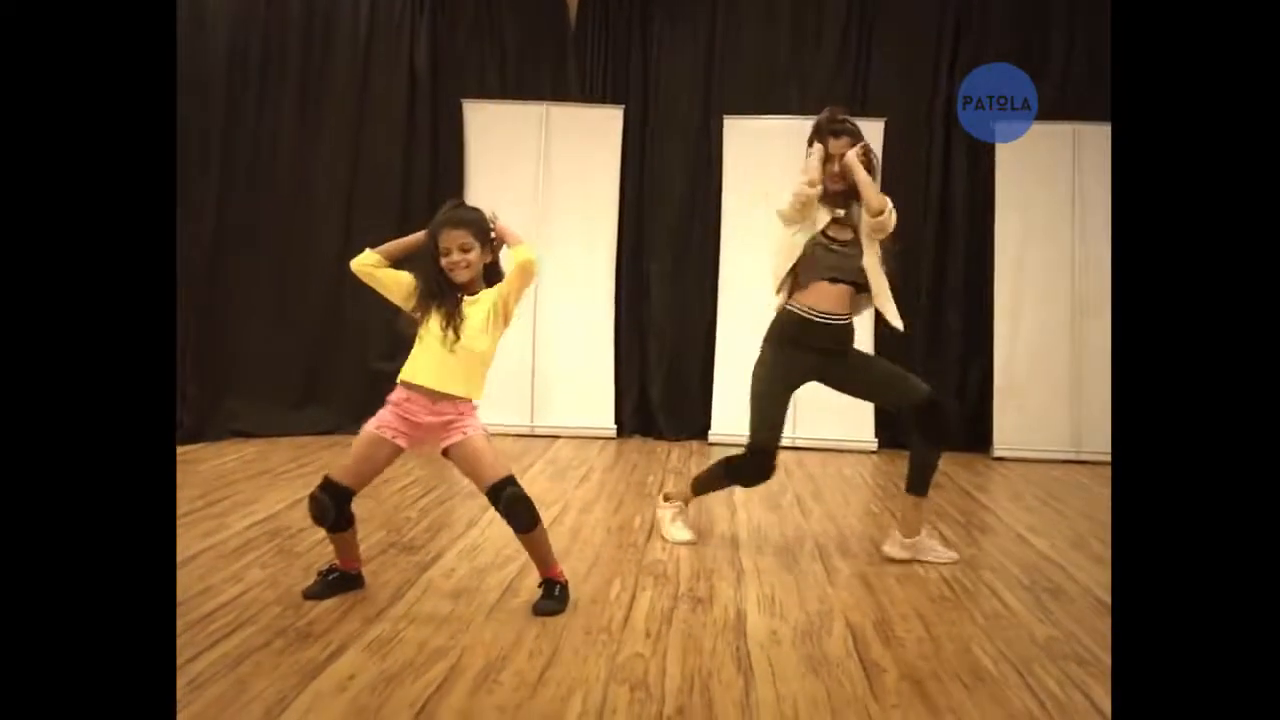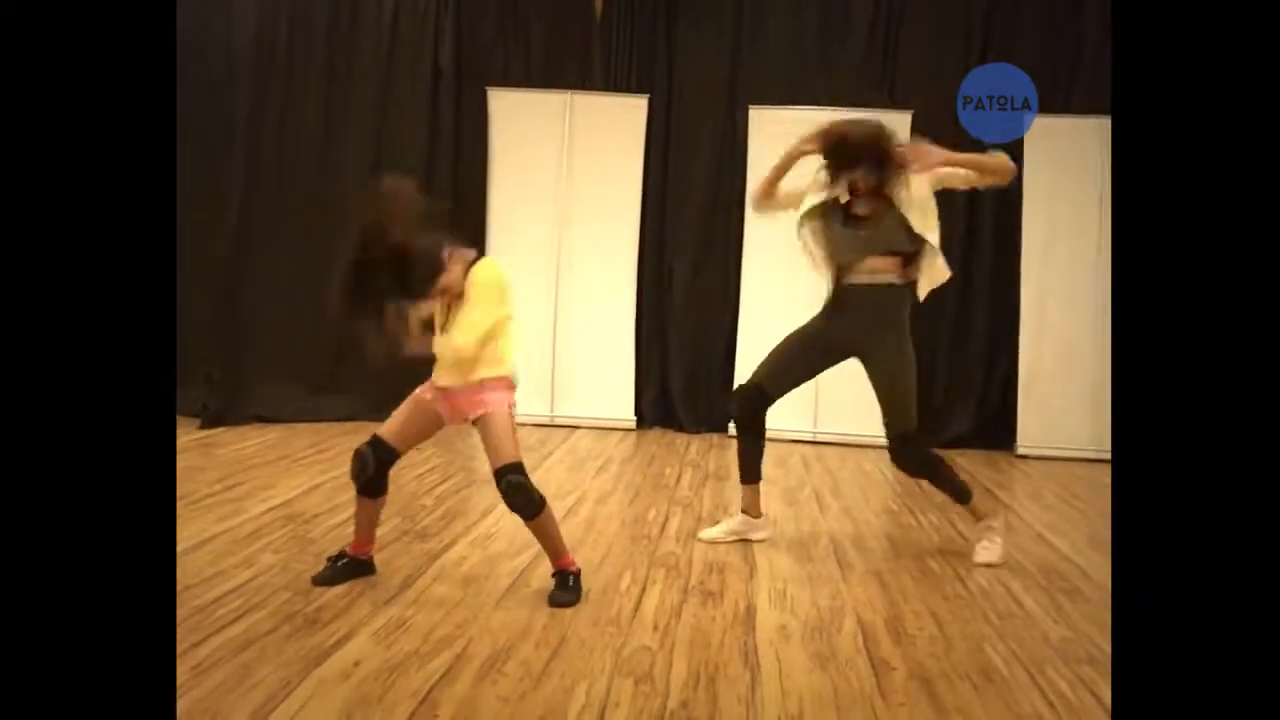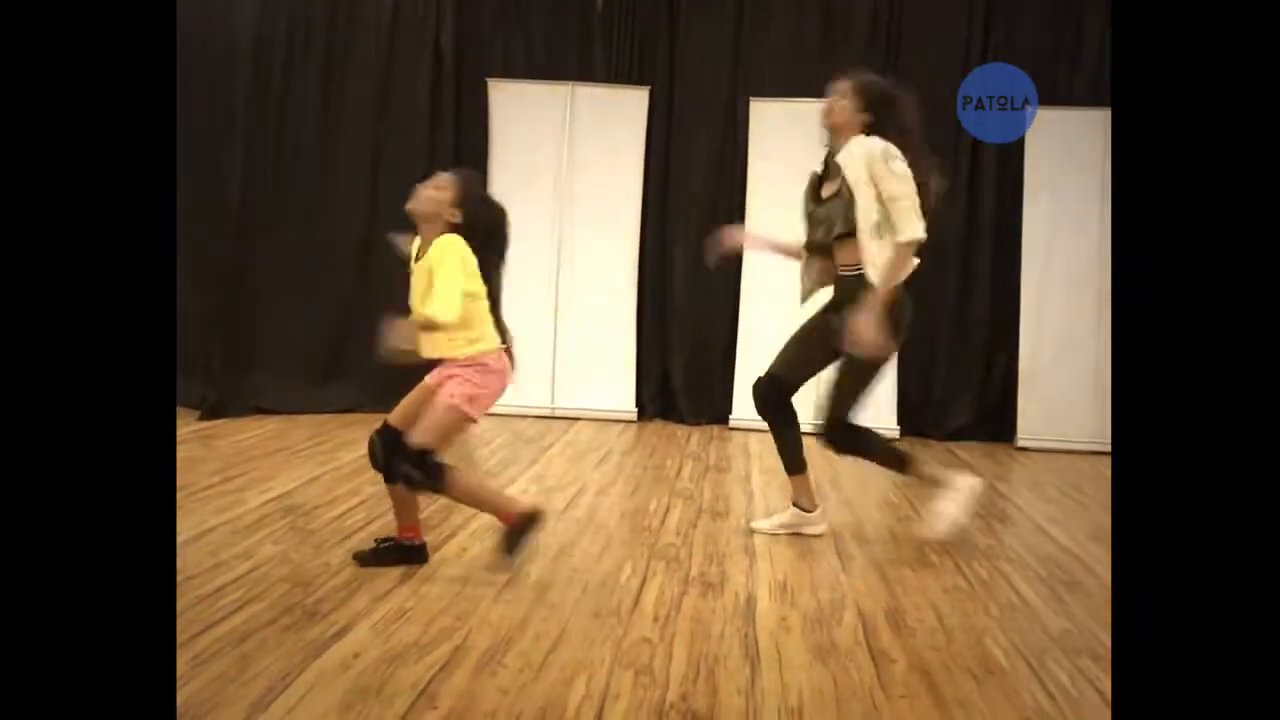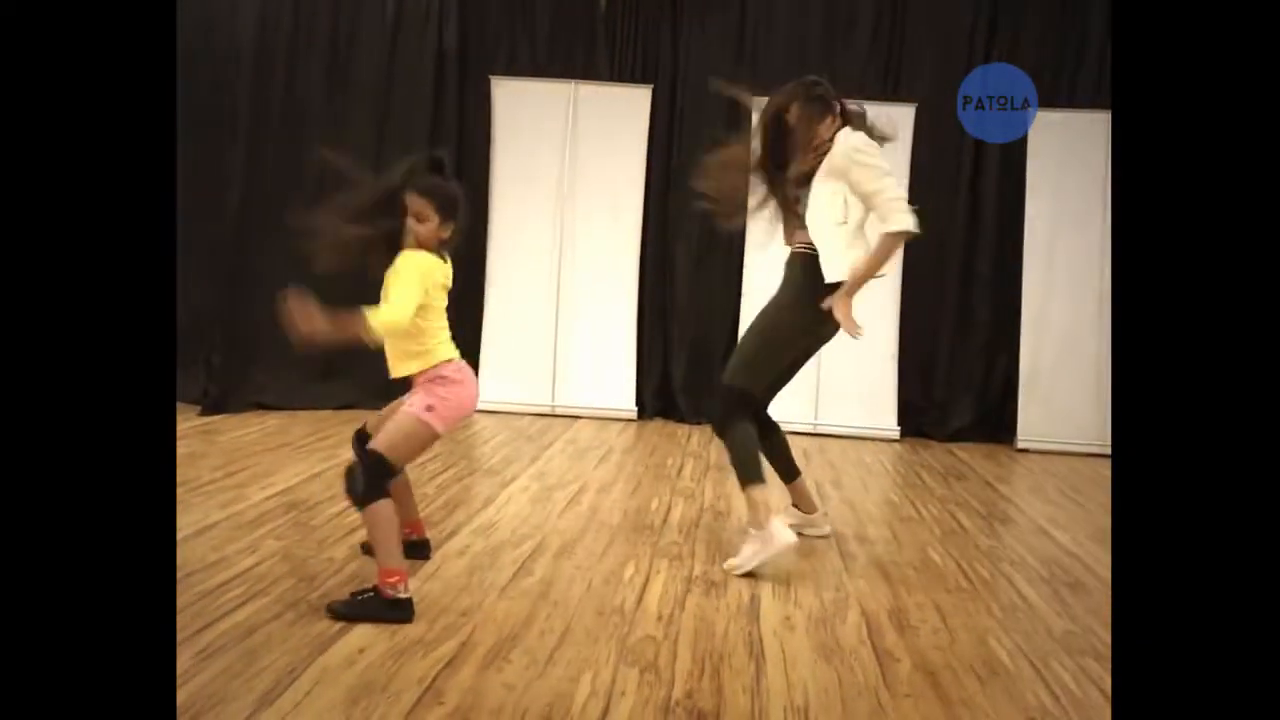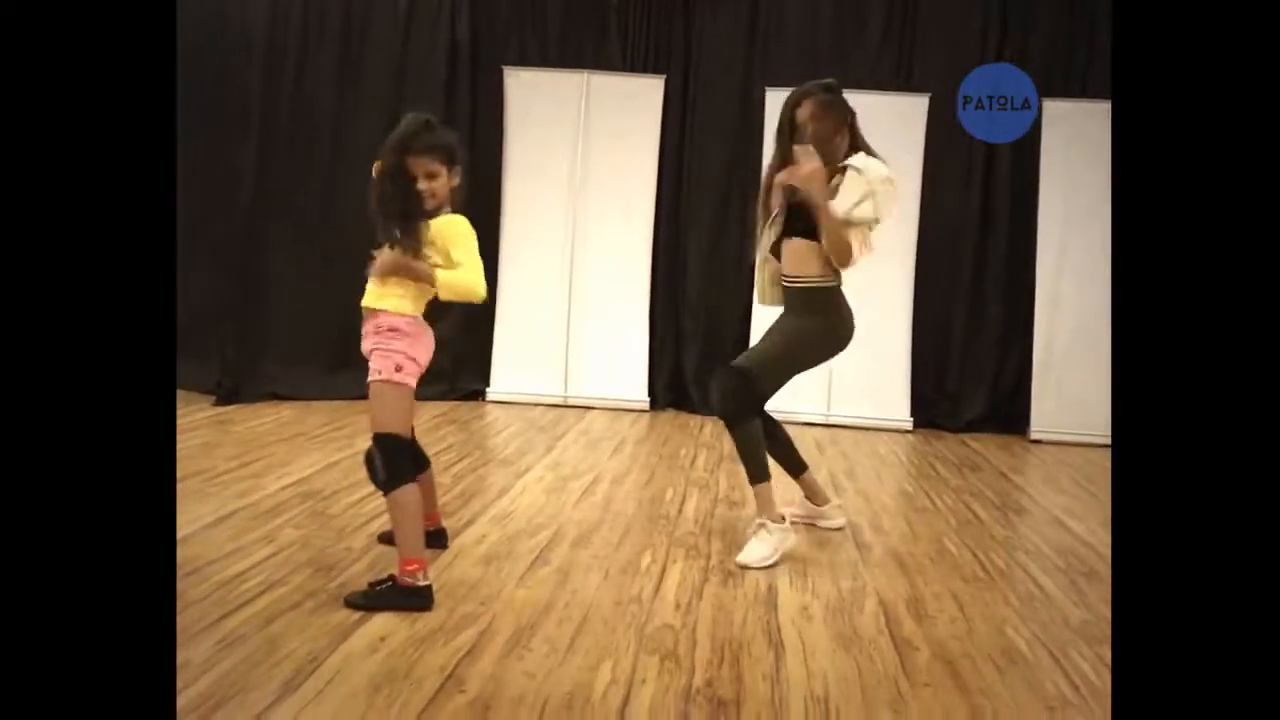
dt=0.5s
person 1, frame 1
left shoulder: (870, 212)
right shoulder: (803, 208)
left elbow: (880, 215)
right elbow: (808, 188)
left wrist: (858, 165)
right wrist: (814, 159)
left hip: (839, 349)
right hip: (792, 340)
left knee: (929, 409)
right knee: (759, 463)
left ankle: (909, 534)
right ankle: (675, 501)
person 1, frame 2
left shoulder: (913, 185)
right shoulder: (830, 195)
left elbow: (1003, 170)
right elbow: (761, 201)
left wrist: (942, 158)
right wrist: (798, 151)
left hip: (885, 319)
right hip: (835, 319)
left knee: (907, 448)
right knee: (748, 399)
left ankle: (986, 522)
right ankle: (750, 516)
person 1, frame 3
left shoulder: (876, 153)
right shoulder: (829, 171)
left elbow: (910, 235)
left wrist: (874, 308)
right wrist: (757, 241)
left hip: (875, 300)
right hip: (843, 299)
left knee: (836, 427)
right knee: (769, 390)
left ankle: (949, 482)
right ankle: (804, 507)
person 1, frame 4
left shoulder: (853, 150)
right shoulder: (819, 162)
left elbow: (901, 222)
left wrist: (848, 288)
left hip: (808, 291)
right hip: (808, 292)
left knee: (731, 403)
right knee: (751, 407)
left ankle: (766, 525)
right ankle: (809, 512)
person 1, frame 5
left shoulder: (866, 175)
right shoulder: (799, 170)
left elbow: (844, 254)
left wrist: (820, 196)
right wrist: (788, 181)
left hip: (820, 312)
right hip: (797, 309)
left knee: (732, 385)
right knee: (747, 402)
left ankle: (773, 522)
right ankle: (822, 503)
person 2, frame 1
left shoulder: (498, 301)
right shoulder: (425, 295)
left elbow: (527, 258)
right elbow: (364, 264)
left wrist: (504, 235)
right wrist: (420, 238)
left hip: (456, 416)
right hip: (402, 408)
left knee: (509, 496)
right knee: (326, 499)
left ankle: (554, 580)
right ankle: (347, 569)
person 2, frame 2
left shoulder: (488, 274)
right shoulder: (430, 286)
left elbow: (464, 342)
left wrist: (420, 337)
left hip: (487, 387)
right hip: (441, 385)
left knee: (512, 482)
right knee: (370, 458)
left ankle: (566, 569)
right ankle: (359, 555)
person 2, frame 3
left shoulder: (446, 249)
right shoulder: (429, 246)
left elbow: (447, 309)
left wrist: (415, 329)
left hip: (479, 368)
right hip: (452, 366)
left knee: (414, 463)
right knee: (384, 445)
left ankle: (515, 513)
right ankle: (409, 540)
person 2, frame 4
left shoulder: (413, 263)
right shoulder: (430, 261)
left elbow: (393, 318)
left wrist: (327, 325)
left hip: (443, 386)
right hip: (434, 384)
left knee: (364, 473)
right knee: (368, 439)
left ankle: (392, 591)
right ankle: (412, 535)
person 2, frame 5
left shoulder: (451, 225)
right shoulder: (413, 213)
left elbow: (474, 287)
right elbow: (381, 175)
left wrist: (409, 267)
right wrist: (385, 173)
left hip: (399, 336)
right hip: (387, 332)
left knee: (386, 454)
right knee: (401, 446)
left ankle: (413, 579)
right ankle: (427, 524)
